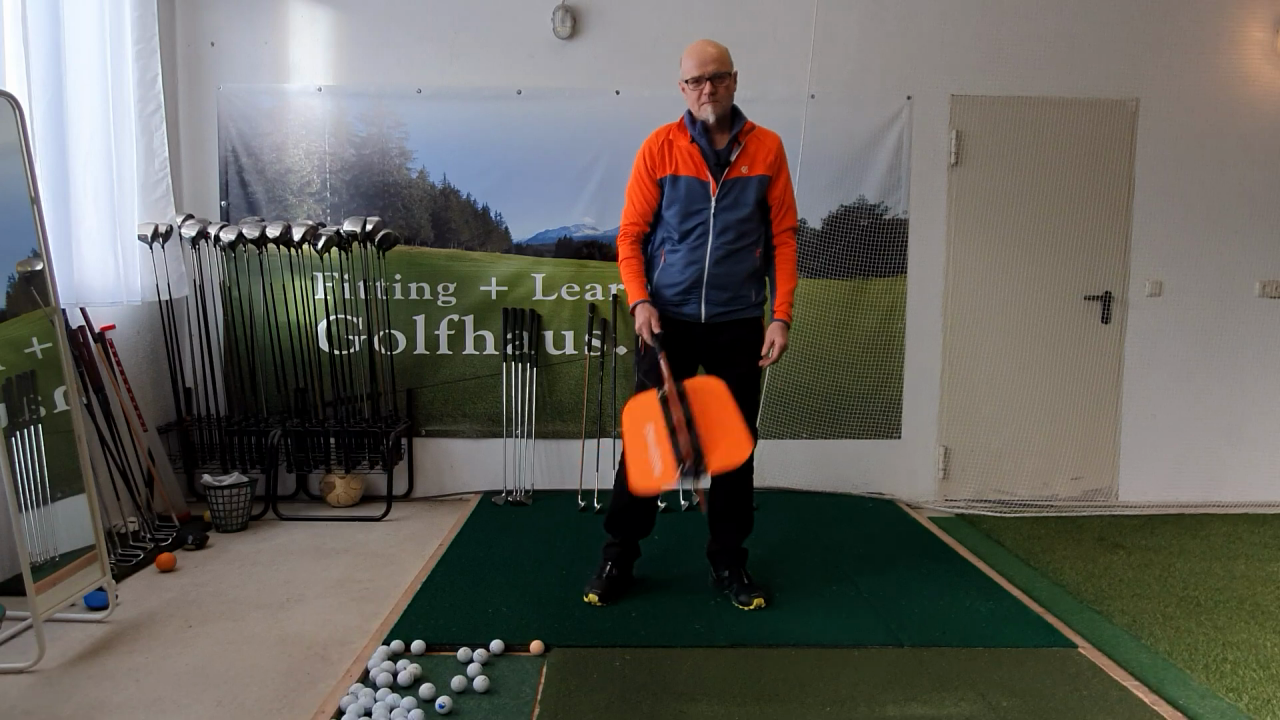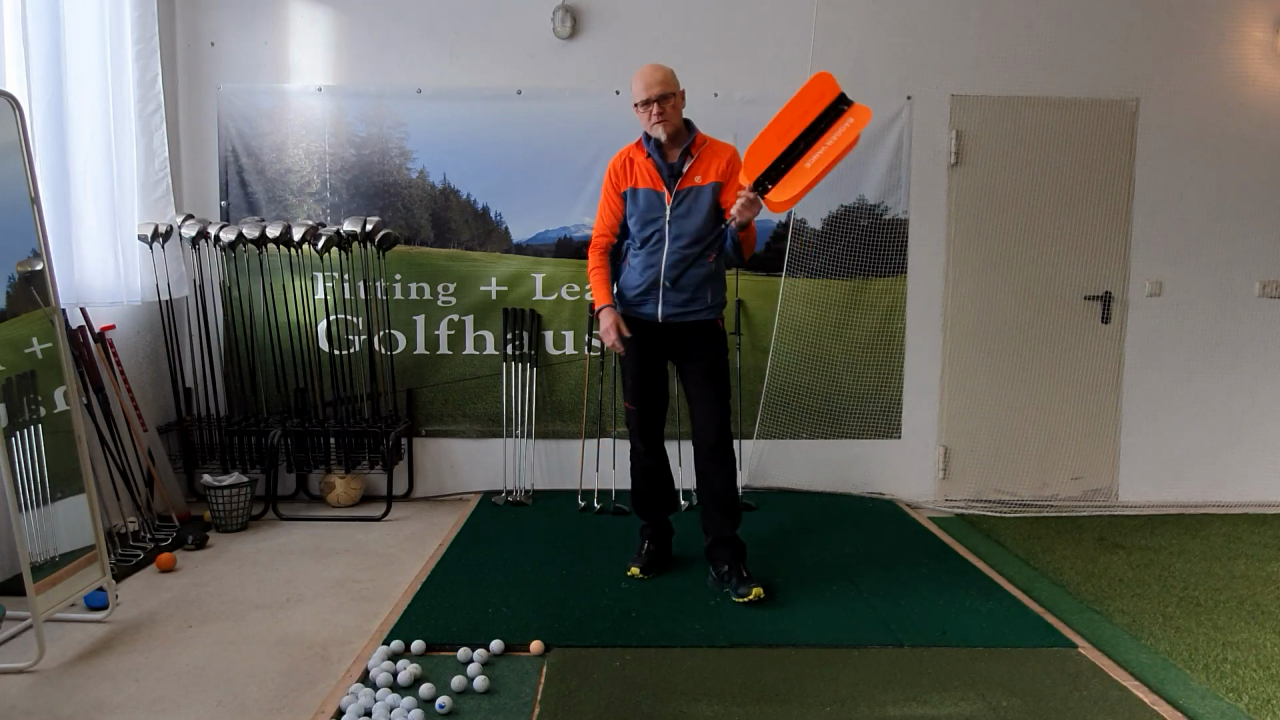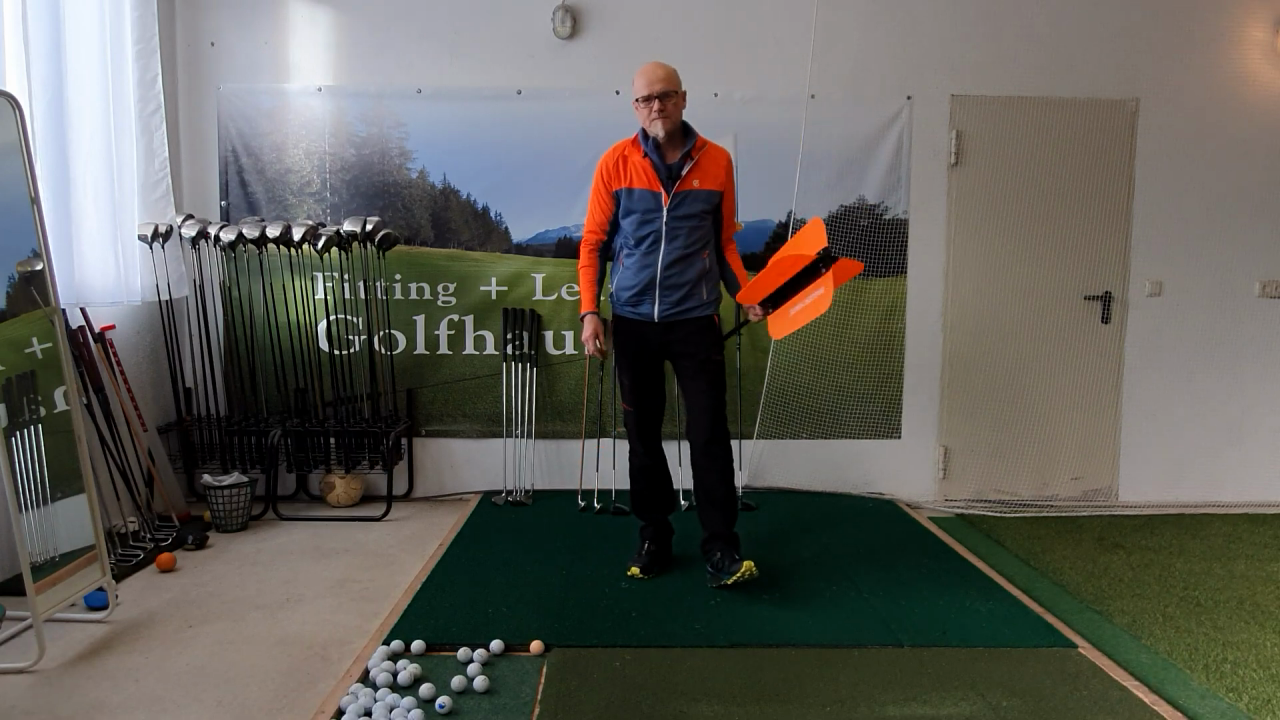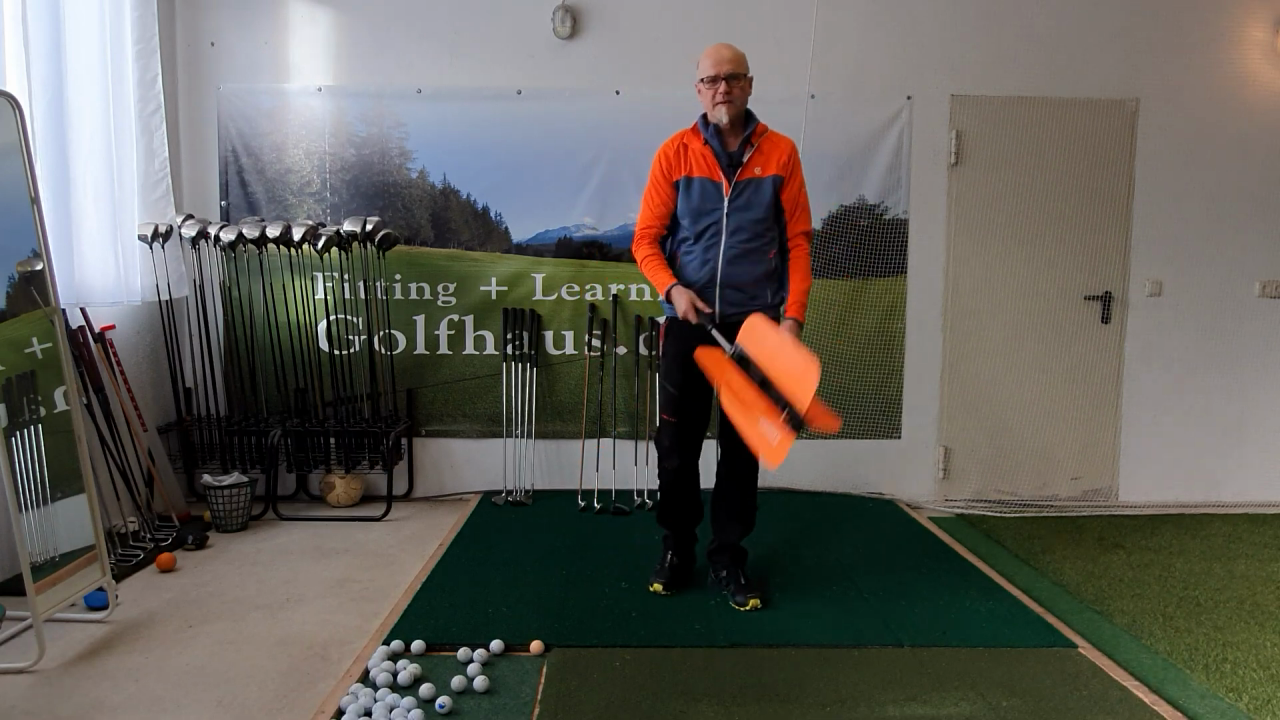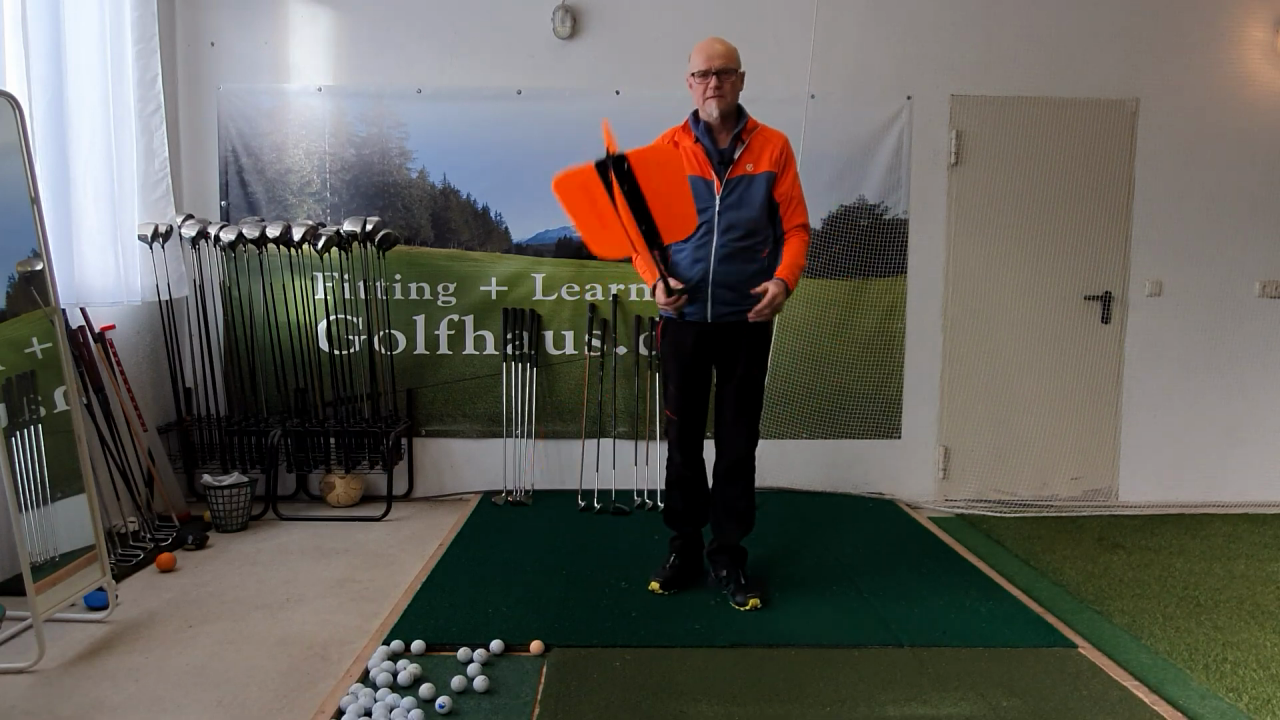
dt=1s
person 1, frame 1
left shoulder: (767, 148)
right shoulder: (658, 147)
left elbow: (783, 236)
right elbow: (631, 235)
left wrist: (780, 315)
right wrist: (639, 301)
left hip: (738, 324)
right hip: (669, 320)
left ankle: (728, 562)
right ankle: (618, 557)
person 1, frame 2
left shoulder: (722, 158)
right shoulder: (622, 166)
left elbow: (738, 252)
right elbow: (602, 245)
left wrist: (743, 225)
right wrist: (605, 307)
left hip: (700, 322)
right hip: (637, 322)
left knee: (714, 439)
right knee: (644, 435)
left ankle: (725, 559)
right ankle: (654, 537)
person 1, frame 3
left shoulder: (717, 161)
right shoulder: (615, 163)
right elbow: (593, 244)
left wrist: (745, 292)
right wrist: (590, 310)
left hip: (696, 319)
right hip: (632, 321)
left knee: (710, 434)
right knee: (643, 434)
left ankle: (721, 549)
right ankle: (654, 537)
person 1, frame 4
left shoulder: (781, 153)
right shoulder: (674, 153)
left elbow: (797, 241)
right elbow: (647, 239)
left wrist: (792, 318)
right wrist: (673, 290)
left hip: (755, 323)
right hip: (689, 322)
left knee: (742, 445)
right knee: (678, 438)
left ankle: (728, 556)
right ankle: (678, 546)
person 1, frame 5
left shoulder: (773, 147)
right shoulder: (665, 149)
left elbow: (796, 229)
left wrist: (782, 281)
right wrist: (657, 280)
left hip: (746, 320)
right hip: (683, 320)
left knee: (737, 441)
right knee: (683, 439)
left ankle: (728, 555)
right ankle: (684, 547)
